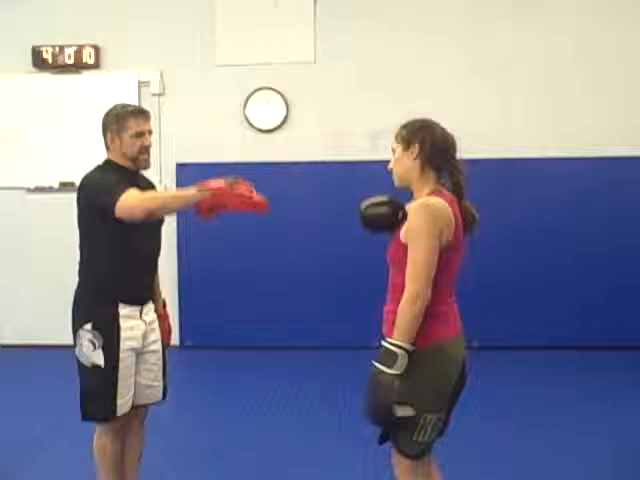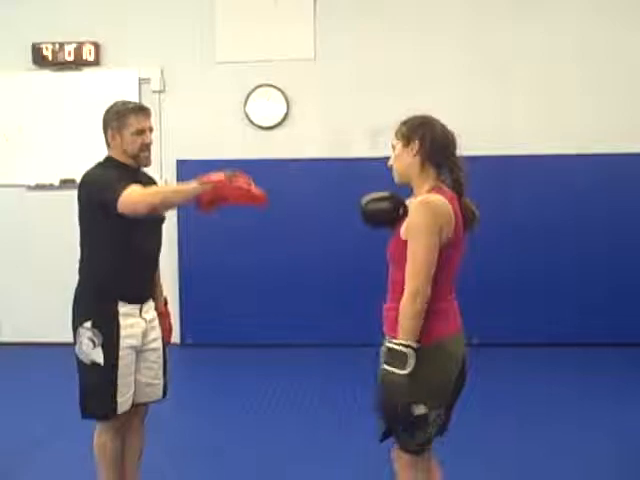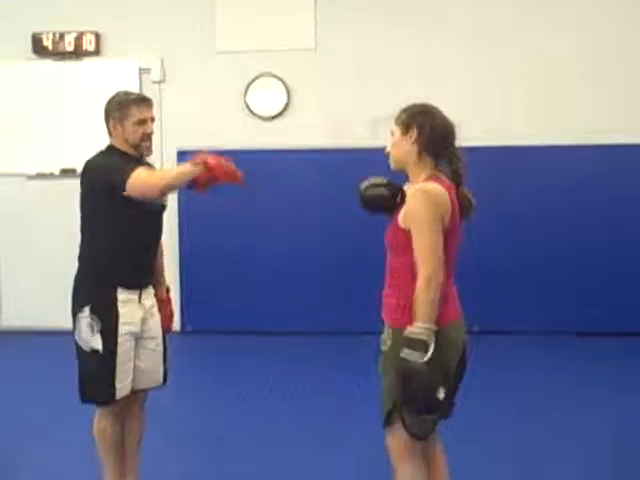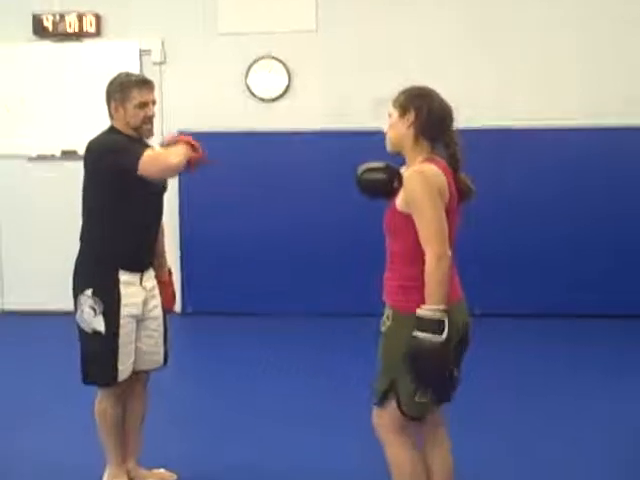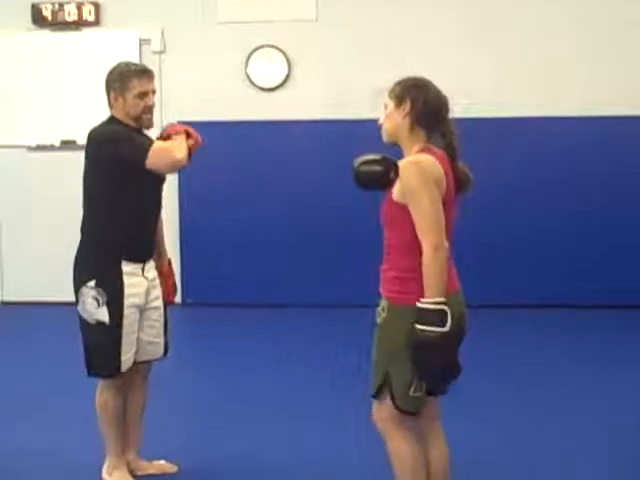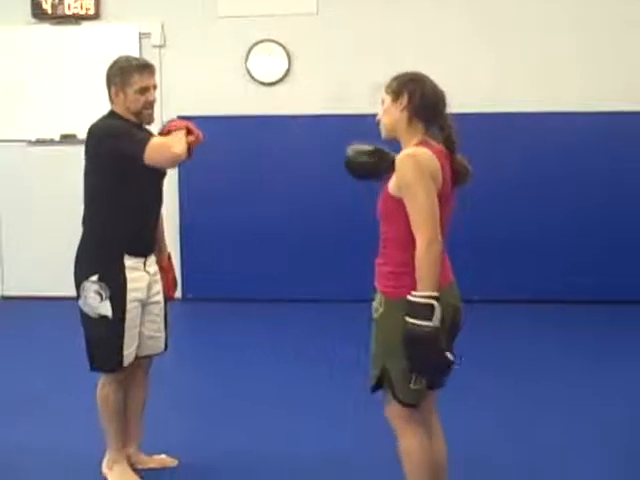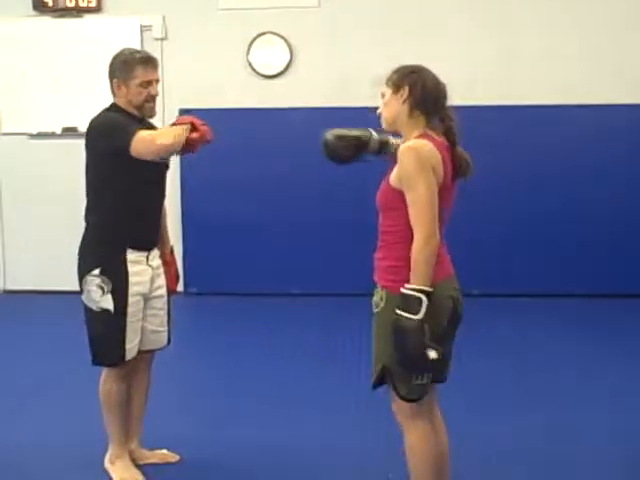
dt=0.1s
person 1, frame 1
left shoulder: (145, 186)
right shoulder: (98, 183)
right elbow: (137, 209)
left wrist: (158, 304)
right wrist: (201, 194)
left hip: (143, 314)
right hip: (106, 317)
left knee: (137, 413)
right knee: (111, 419)
person 1, frame 2
left shoulder: (146, 182)
right shoulder: (99, 180)
right elbow: (141, 203)
left wrist: (159, 302)
right wrist: (202, 187)
left hip: (144, 312)
right hip: (107, 315)
left knee: (137, 410)
right knee: (112, 416)
person 1, frame 3
left shoulder: (148, 170)
right shoulder: (103, 167)
right elbow: (150, 187)
left wrist: (161, 289)
right wrist: (195, 168)
left hip: (144, 298)
right hip: (106, 302)
left knee: (137, 396)
right knee: (111, 402)
person 1, frame 4
left shoulder: (144, 151)
right shoulder: (105, 149)
right elbow: (165, 166)
left wrist: (162, 270)
right wrist: (183, 149)
left hip: (143, 280)
right hip: (107, 283)
left knee: (140, 376)
right knee: (113, 381)
person 1, frame 5
left shoulder: (145, 141)
right shoulder: (107, 138)
right elbow: (173, 159)
left wrist: (163, 260)
right wrist: (179, 138)
left hip: (144, 270)
right hip: (106, 273)
left knee: (140, 368)
right knee: (113, 373)
person 1, frame 6
left shoulder: (145, 135)
right shoulder: (108, 133)
right elbow: (172, 154)
left wrist: (163, 255)
right wrist: (180, 133)
left hip: (145, 264)
right hip: (108, 267)
left knee: (141, 362)
right knee: (115, 368)
person 1, frame 7
left shoulder: (151, 130)
right shoulder: (106, 125)
right elbow: (157, 148)
left wrist: (166, 249)
right wrist: (184, 130)
left hip: (148, 258)
right hip: (111, 261)
left knee: (143, 355)
right knee: (117, 361)
left ankle: (133, 445)
person 2, frame 1
left shoulder: (428, 210)
right shoulder: (442, 204)
left elbow: (417, 294)
left wrist: (390, 365)
right wrist: (400, 219)
left hip: (423, 351)
right hip: (440, 345)
person 2, frame 2
left shoulder: (428, 207)
right shoulder: (442, 201)
left elbow: (417, 292)
left wrist: (397, 364)
right wrist: (401, 216)
left hip: (424, 347)
right hip: (440, 341)
person 2, frame 3
left shoulder: (424, 194)
right shoulder: (438, 188)
left elbow: (430, 276)
left wrist: (418, 348)
right wrist: (399, 202)
left hip: (417, 331)
right hip: (439, 327)
left knee: (403, 447)
right knee: (422, 440)
person 2, frame 4
left shoulder: (421, 176)
right shoulder: (435, 171)
left elbow: (438, 256)
left wrist: (431, 325)
right wrist: (397, 185)
left hip: (417, 314)
right hip: (436, 311)
left knee: (389, 424)
right knee: (428, 423)
person 2, frame 5
left shoulder: (416, 166)
right shoulder: (433, 160)
left elbow: (435, 247)
left wrist: (433, 321)
right wrist: (393, 176)
left hip: (413, 308)
right hip: (430, 302)
left knee: (390, 418)
right knee: (422, 418)
person 2, frame 6
left shoulder: (413, 160)
right shoulder: (432, 154)
left elbow: (429, 241)
left wrist: (423, 316)
right wrist: (388, 166)
left hip: (408, 301)
right hip: (426, 296)
left knee: (403, 415)
right knee: (422, 411)
person 2, frame 7
left shoulder: (416, 153)
right shoulder: (430, 145)
left elbow: (426, 237)
left wrist: (414, 309)
right wrist: (373, 142)
left hip: (410, 293)
right hip: (427, 289)
left knee: (409, 409)
right knee: (421, 403)
